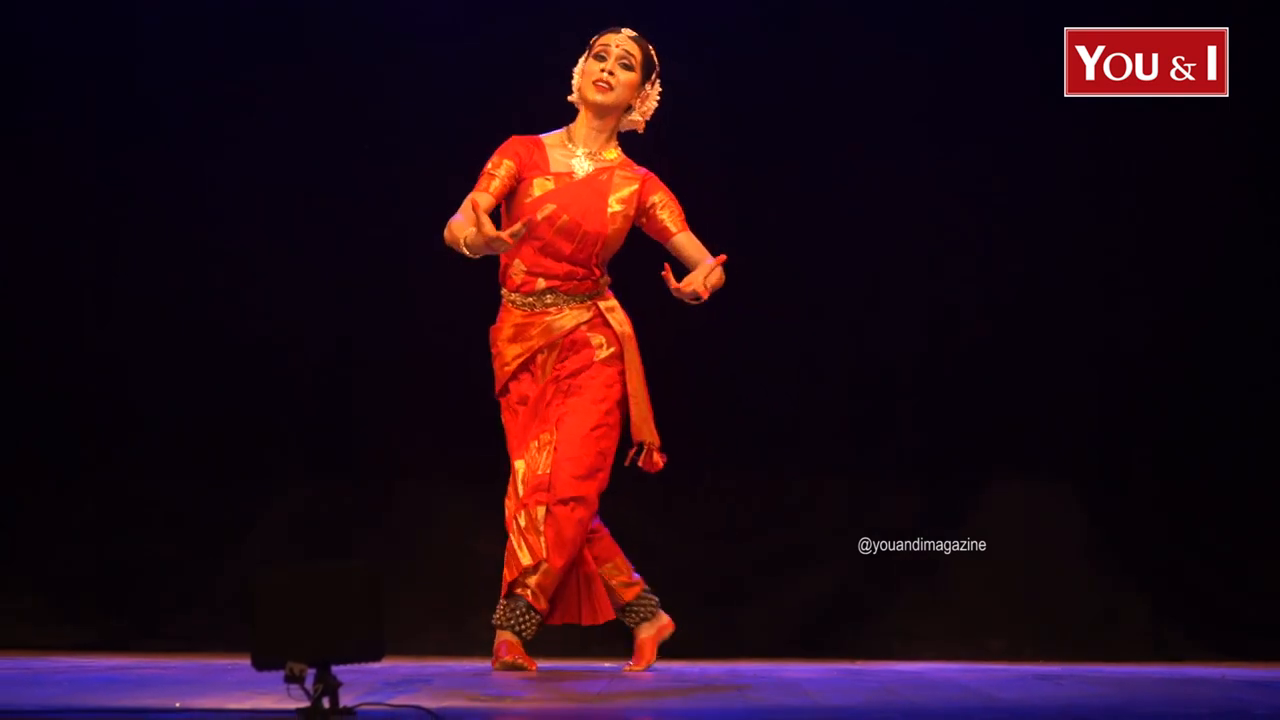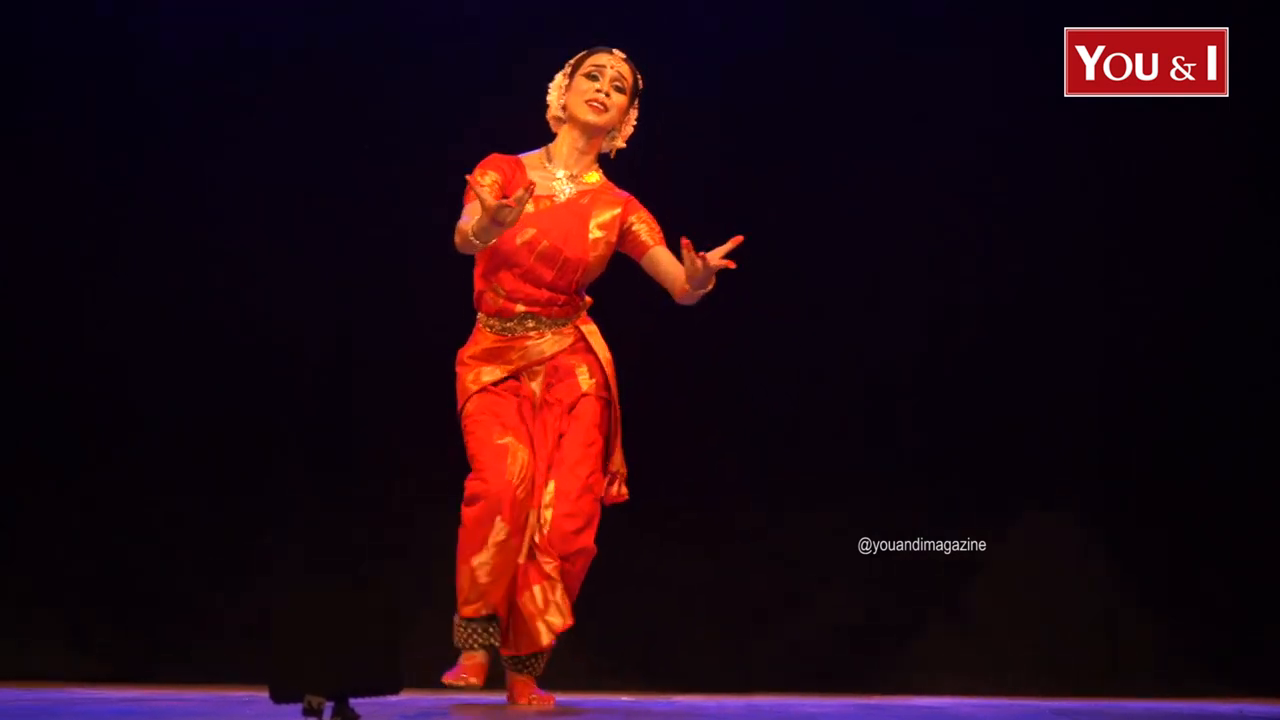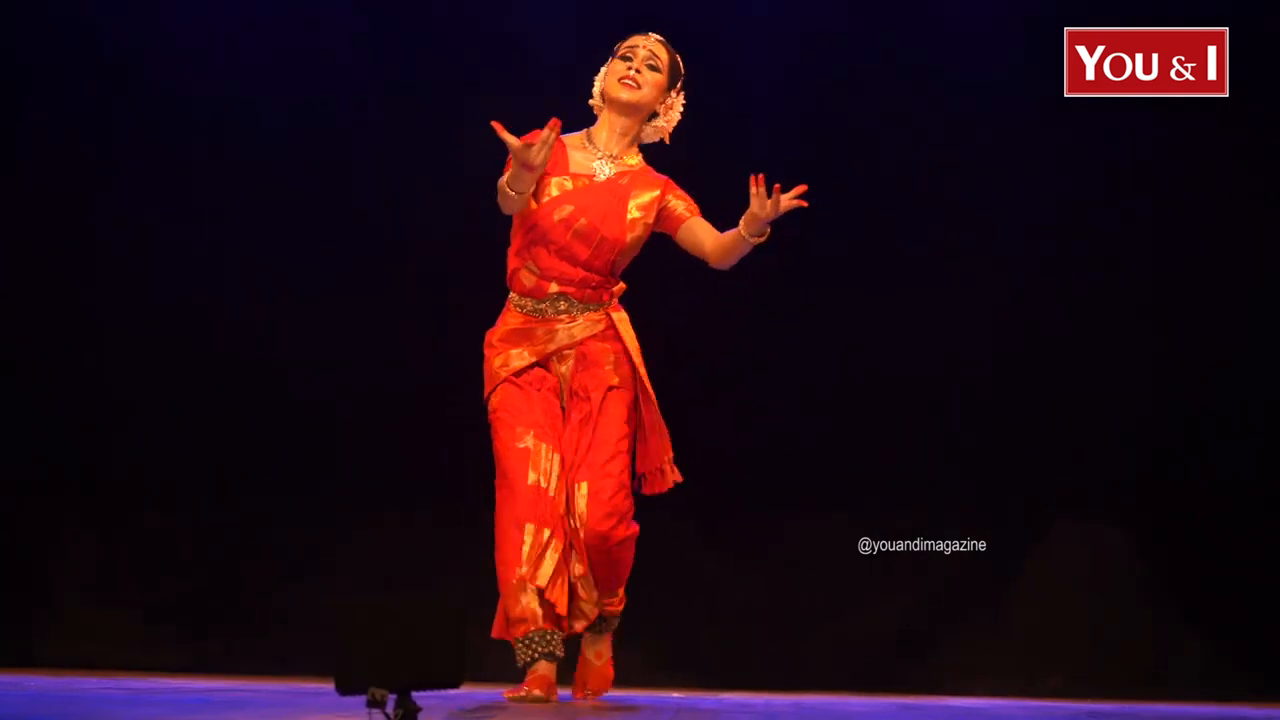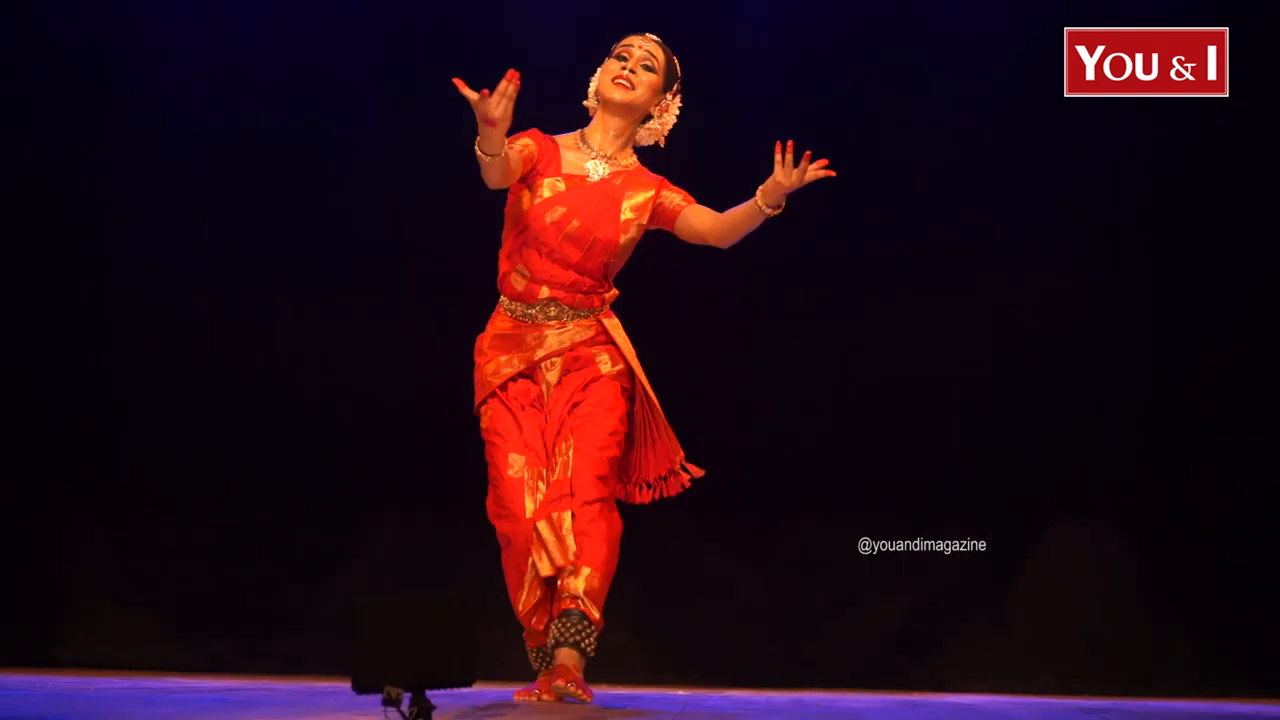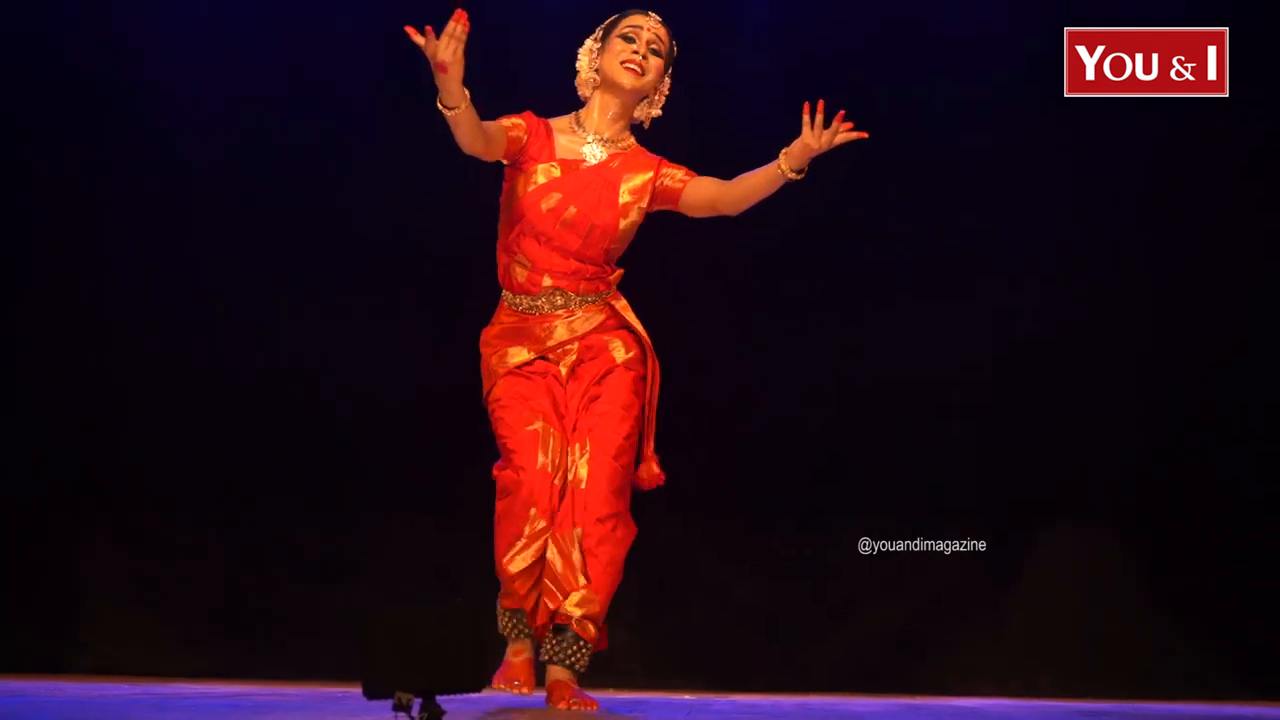
dt=0.3s
person 1, frame 1
left shoulder: (637, 184)
right shoulder: (520, 153)
left elbow: (708, 265)
right elbow: (457, 227)
left wrist: (696, 286)
right wrist: (480, 241)
left hip: (591, 340)
right hip: (517, 341)
left knee: (563, 484)
right knee: (540, 493)
left ankle: (513, 625)
right ankle: (647, 613)
person 1, frame 2
left shoulder: (618, 207)
right shoulder: (501, 171)
left elbow: (683, 287)
right elbow: (464, 237)
left wrist: (701, 274)
right wrist: (489, 227)
left hip: (570, 365)
right hip: (492, 361)
left knee: (563, 526)
right knee: (503, 484)
left ankle: (522, 663)
right ankle: (476, 642)
person 1, frame 3
left shoulder: (655, 191)
right shoulder: (545, 155)
left elbow: (719, 252)
right elbow: (511, 201)
left wrist: (756, 223)
right wrist: (520, 174)
left hip: (597, 348)
right hip: (521, 345)
left knee: (599, 508)
right knee: (530, 490)
left ankle: (596, 632)
right ankle: (539, 661)
person 1, frame 4
left shoulder: (648, 190)
right shoulder: (537, 150)
left elbow: (718, 231)
right elbow: (495, 174)
left wrist: (771, 196)
right wrist: (490, 133)
left hip: (589, 352)
right hip: (512, 351)
left knee: (583, 491)
right knee: (524, 508)
left ankle: (569, 658)
right ankle: (546, 663)
person 1, frame 5
left shoulder: (646, 173)
right shoulder: (531, 134)
left elbow: (728, 199)
right elbow: (475, 141)
left wrist: (798, 157)
right wrist: (449, 80)
left hip: (603, 342)
right hip: (521, 341)
left knee: (596, 498)
right knee: (532, 471)
left ankle: (565, 665)
right ankle: (519, 639)
